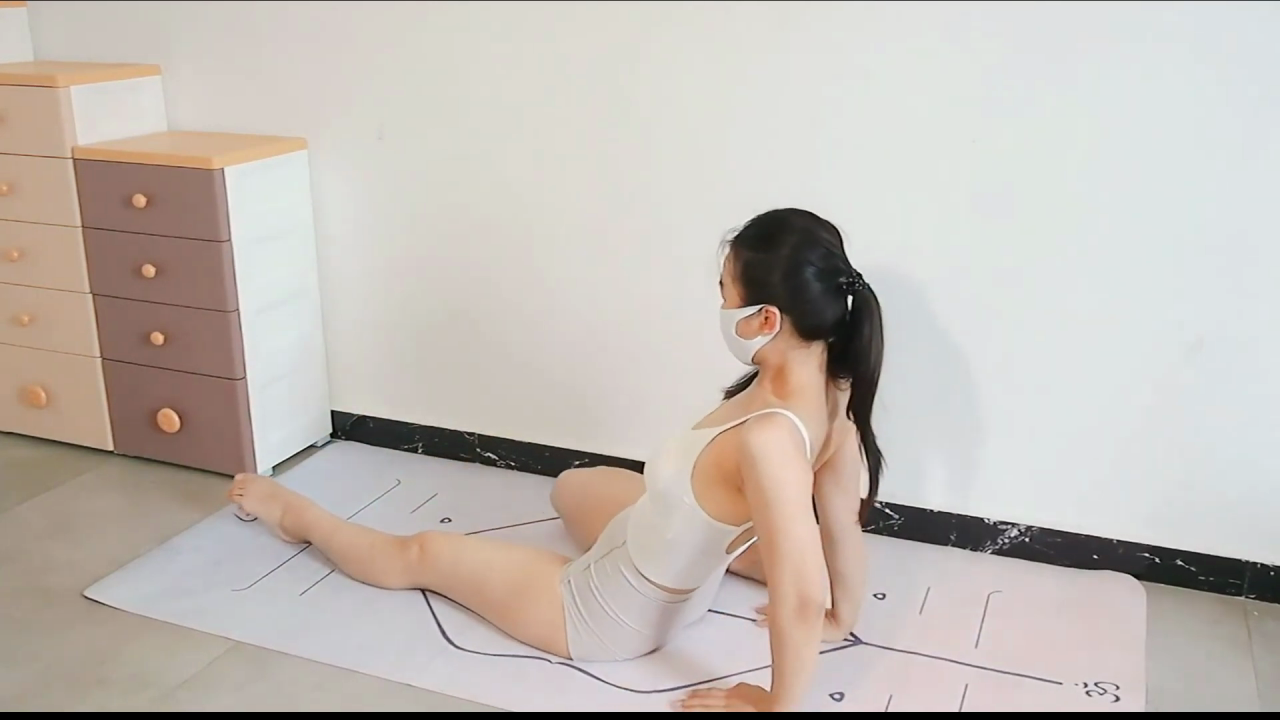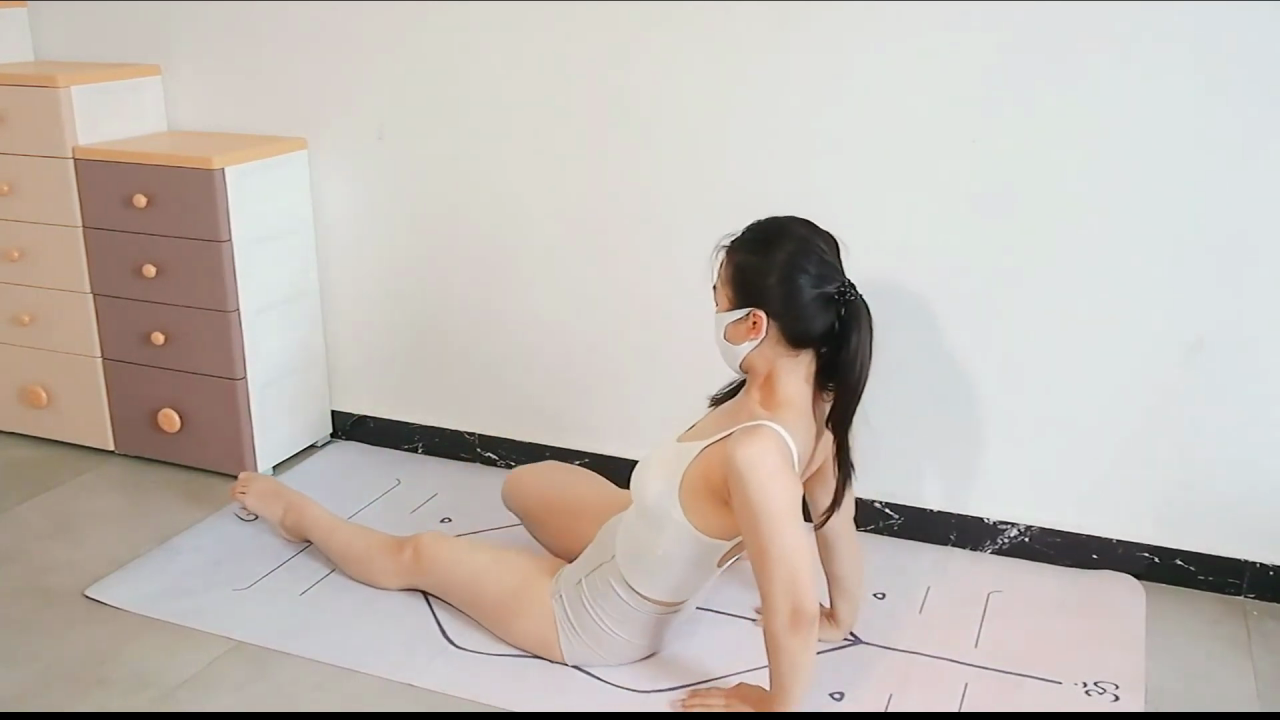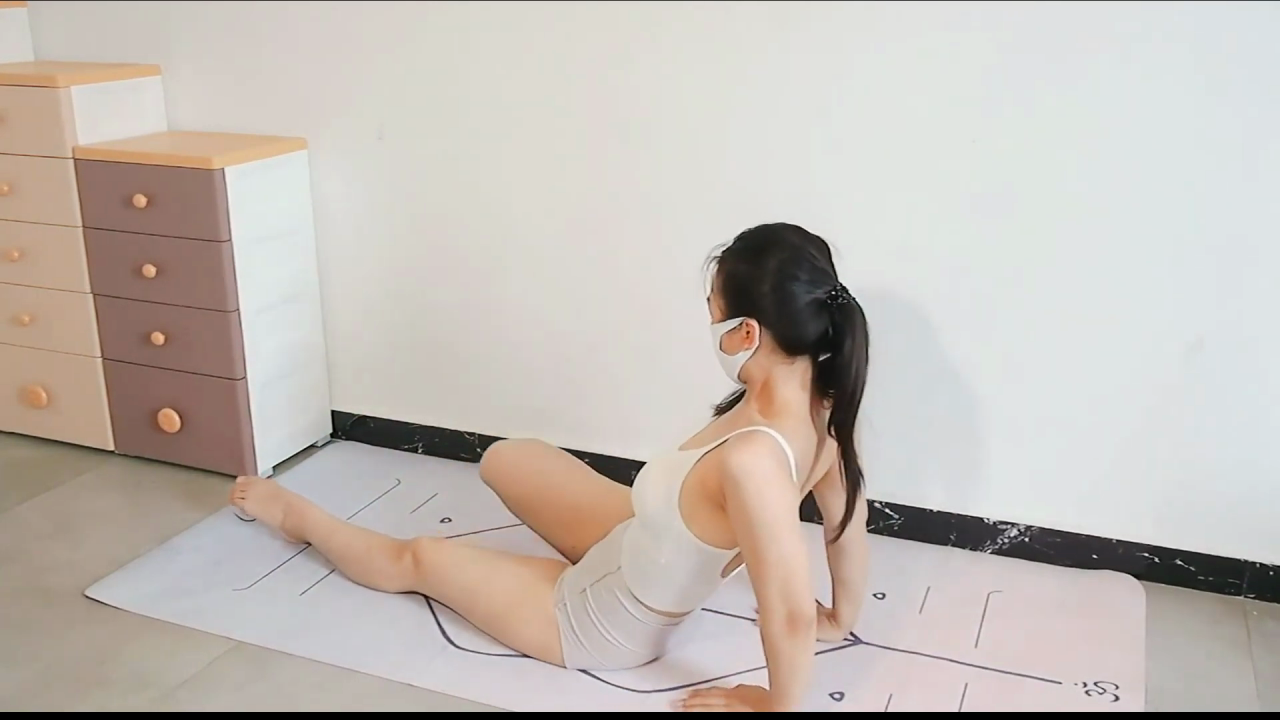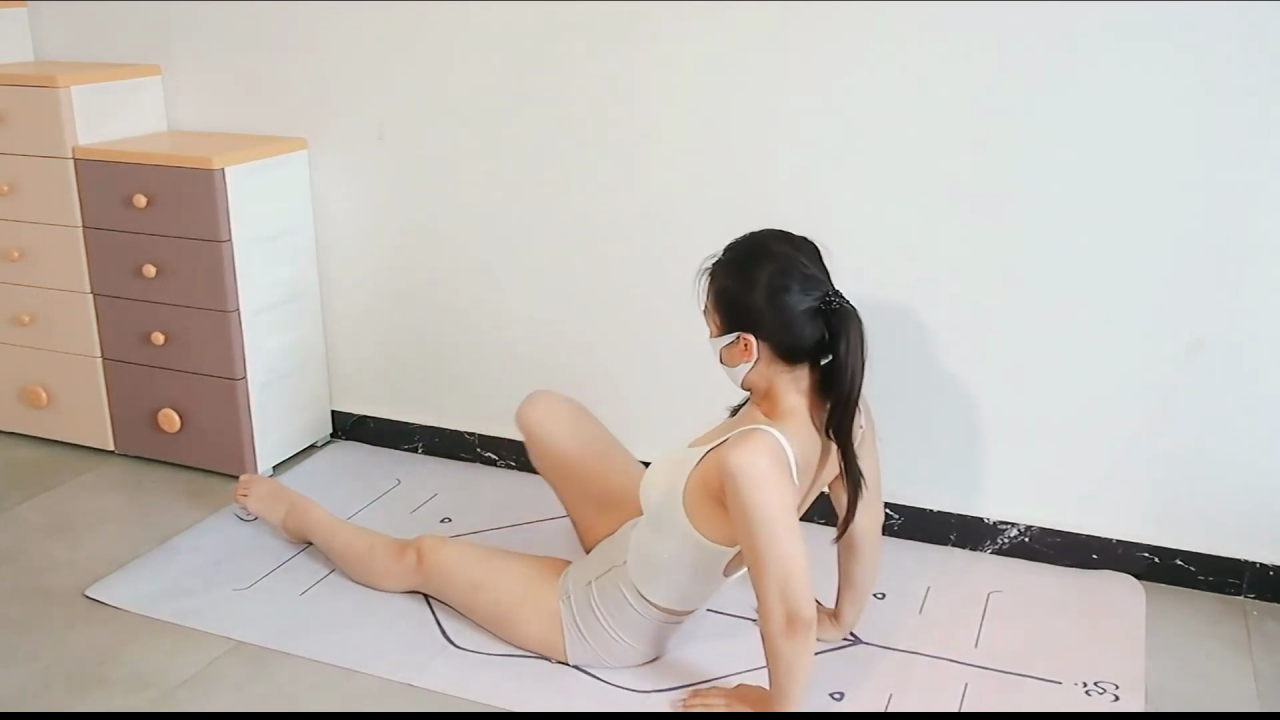
dt=0.3s
person 1, frame 1
left shoulder: (768, 438)
right shoulder: (830, 388)
left elbow: (803, 600)
right elbow: (842, 510)
left wrist: (775, 705)
right wrist: (842, 618)
left hip: (613, 614)
right hip: (681, 575)
left knee: (425, 554)
right knee: (572, 487)
left ankle: (296, 515)
right ankle: (760, 554)
person 1, frame 2
left shoulder: (755, 452)
right shoulder: (816, 394)
left elbow: (793, 610)
right elbow: (834, 514)
left wrist: (778, 705)
right wrist: (842, 617)
left hip: (602, 621)
right hip: (638, 545)
left knee: (419, 555)
right knee: (522, 484)
left ankle: (298, 515)
person 1, frame 3
left shoulder: (751, 459)
right shoulder: (827, 402)
left elbow: (791, 613)
right elbow: (847, 519)
left wrist: (777, 706)
right wrist: (841, 618)
left hip: (606, 627)
right hip: (637, 543)
left knee: (418, 559)
right knee: (504, 462)
left ankle: (299, 516)
person 1, frame 4
left shoulder: (749, 459)
right shoulder: (840, 406)
left elbow: (790, 615)
right elbow: (865, 523)
left wrist: (778, 705)
right wrist: (841, 619)
left hip: (608, 622)
right hip: (646, 542)
left knee: (422, 557)
right knee: (542, 412)
left ankle: (298, 515)
